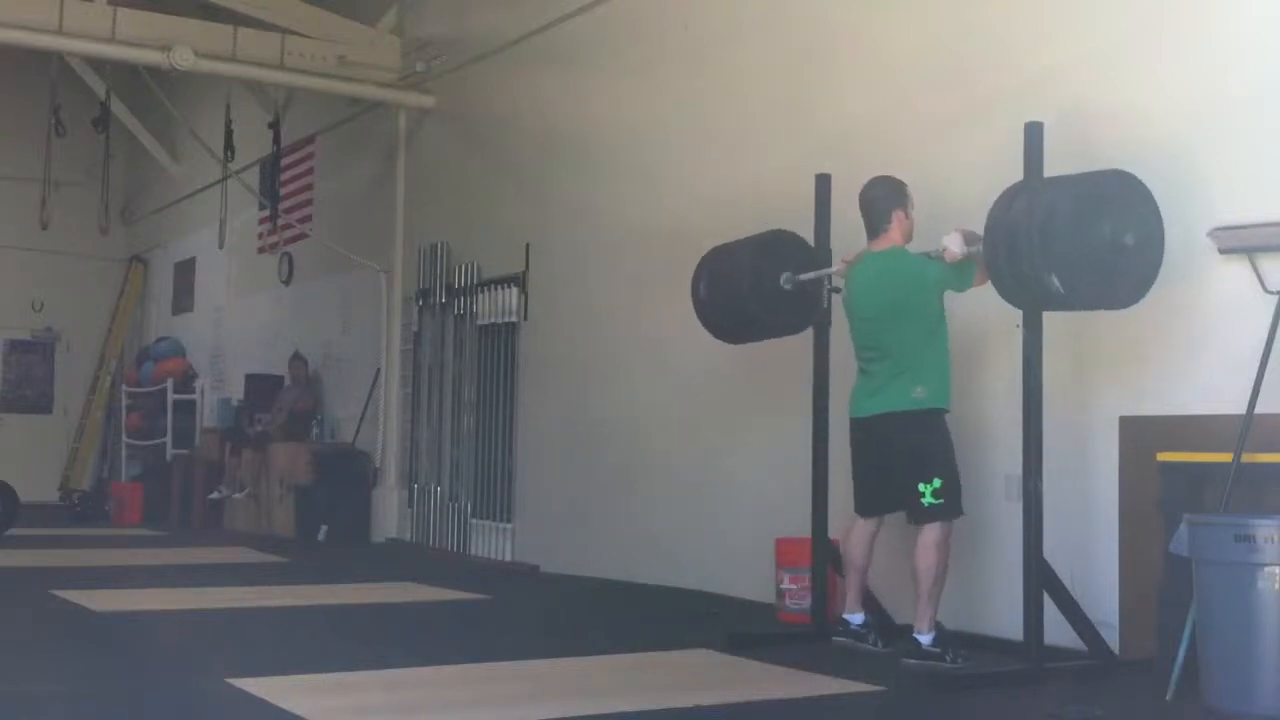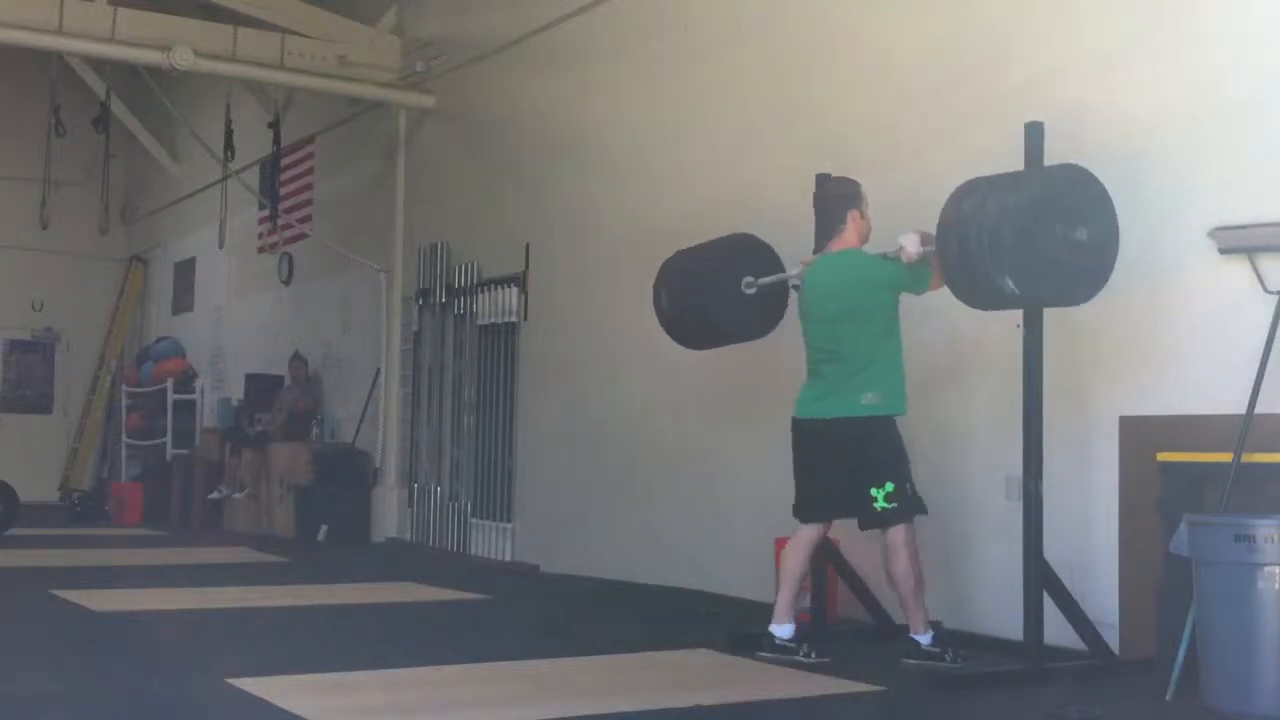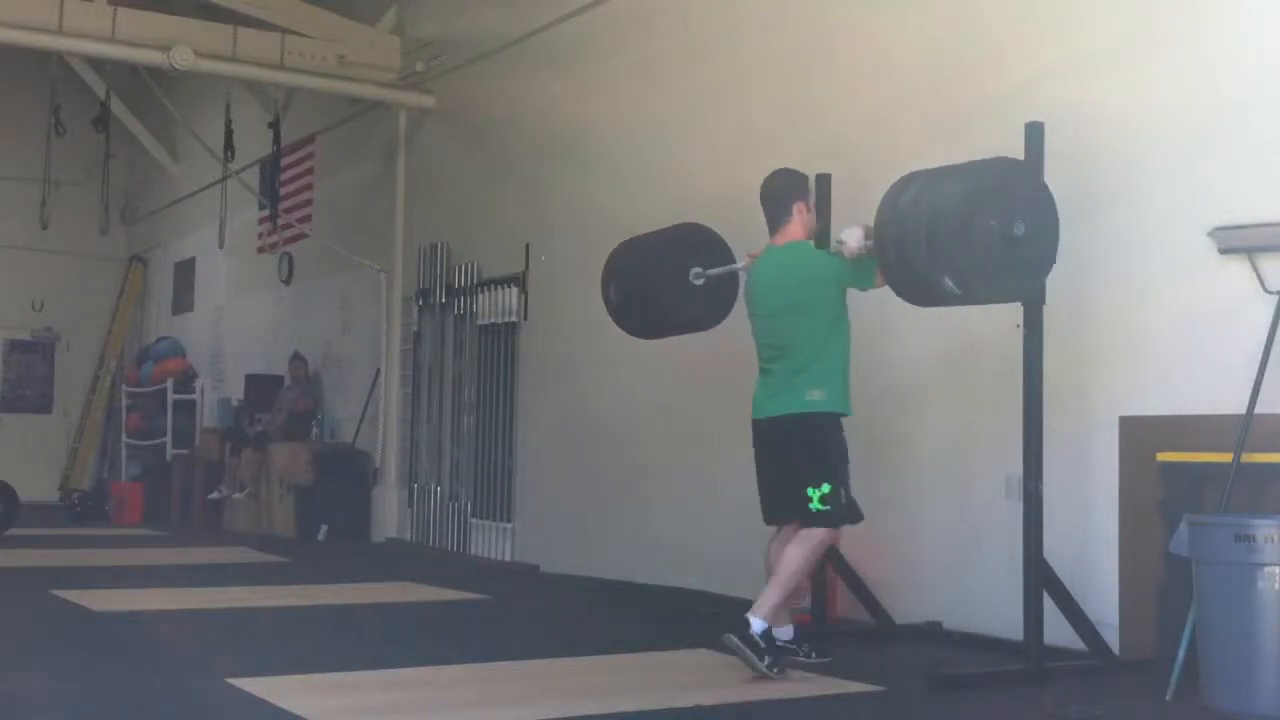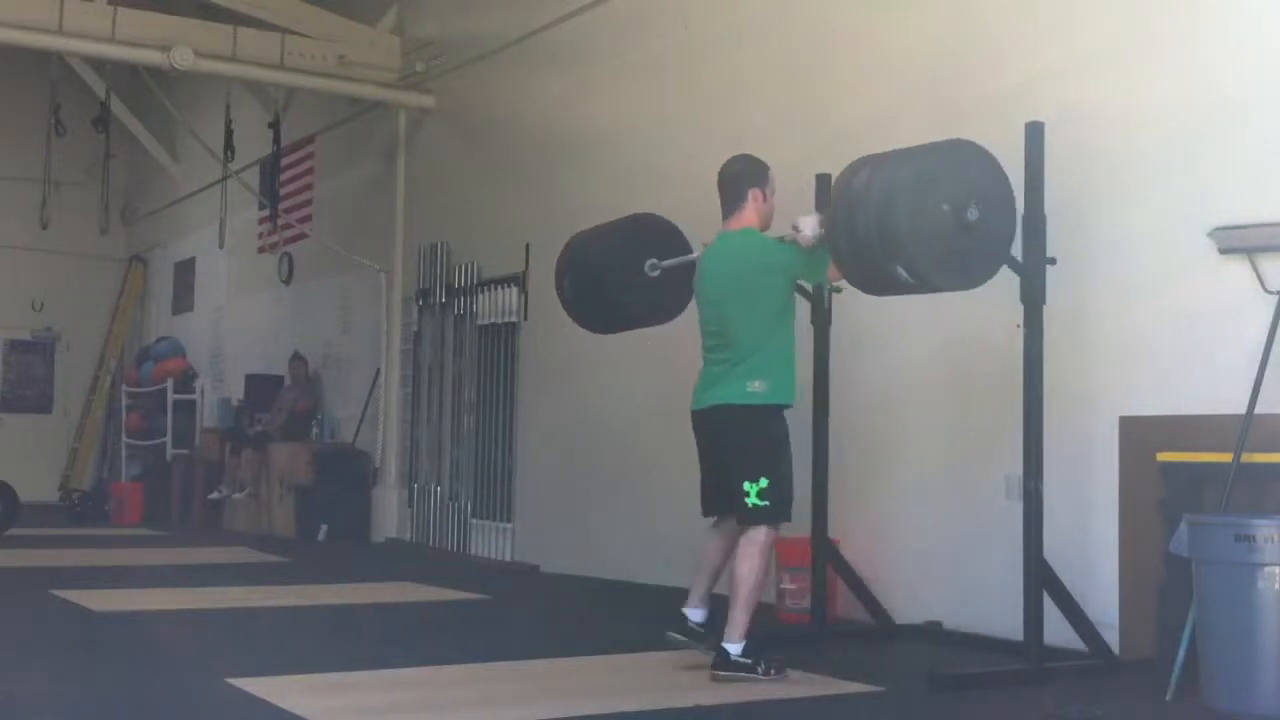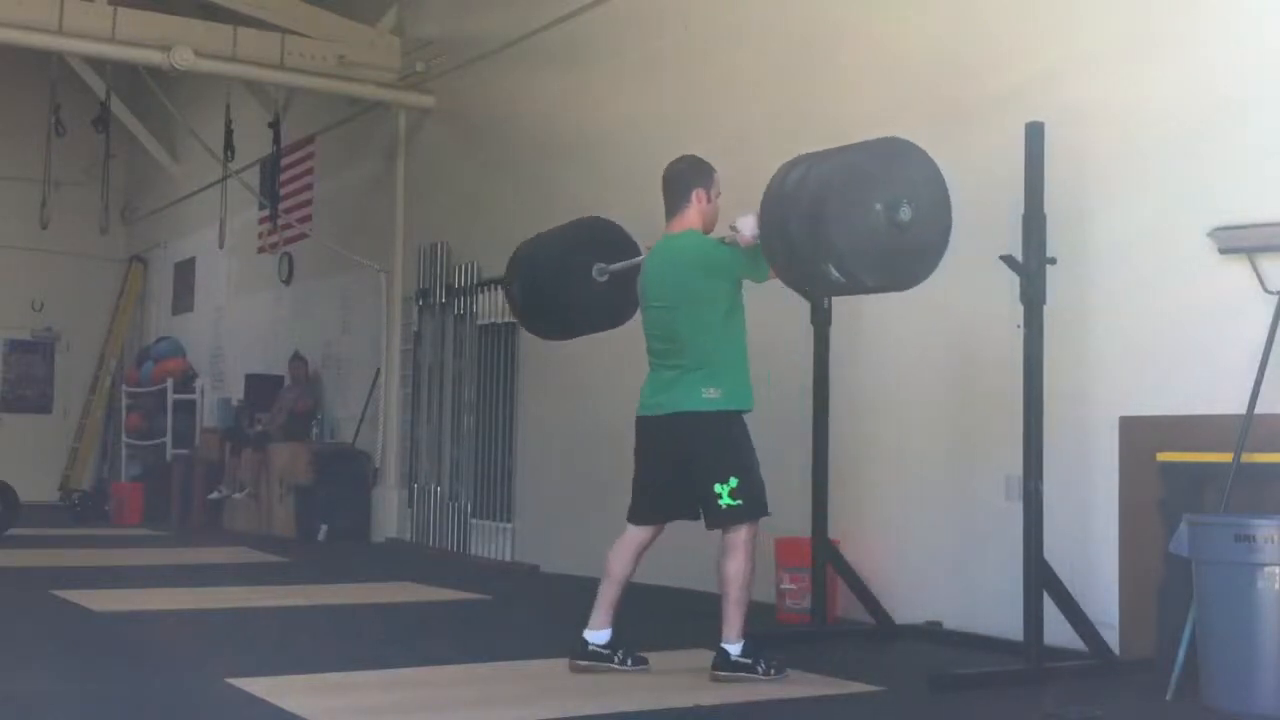
dt=0.4s
person 1, frame 1
left shoulder: (855, 276)
right shoulder: (920, 269)
right elbow: (981, 273)
right wrist: (966, 249)
left hip: (866, 414)
right hip: (913, 413)
left knee: (866, 516)
right knee: (934, 523)
left ankle: (853, 619)
right ankle: (924, 639)
person 1, frame 2
left shoulder: (811, 277)
right shoulder: (875, 269)
right elbow: (936, 278)
right wrist: (920, 253)
left hip: (811, 418)
right hip: (862, 419)
left knee: (811, 524)
right knee: (899, 526)
left ankle: (779, 632)
right ankle: (923, 640)
person 1, frame 3
left shoulder: (757, 271)
right shoulder: (821, 264)
right elbow: (881, 274)
right wrist: (862, 249)
left hip: (770, 414)
right hip: (811, 413)
left knee: (790, 526)
right knee: (819, 528)
left ankle: (779, 634)
right ankle: (753, 628)
person 1, frame 4
left shoulder: (707, 258)
right shoulder: (769, 253)
right elbow: (835, 270)
right wrist: (812, 240)
left hip: (711, 404)
right hip: (752, 406)
left knee: (731, 517)
right knee: (761, 527)
left ankle: (695, 614)
right ankle: (734, 650)
person 1, frame 5
left shoulder: (654, 261)
right shoulder: (712, 253)
right elbow: (778, 268)
right wrist: (753, 241)
left hip: (657, 412)
right hip: (706, 412)
left knee: (642, 525)
right knee: (740, 525)
left ankle: (595, 639)
right ankle: (733, 651)
